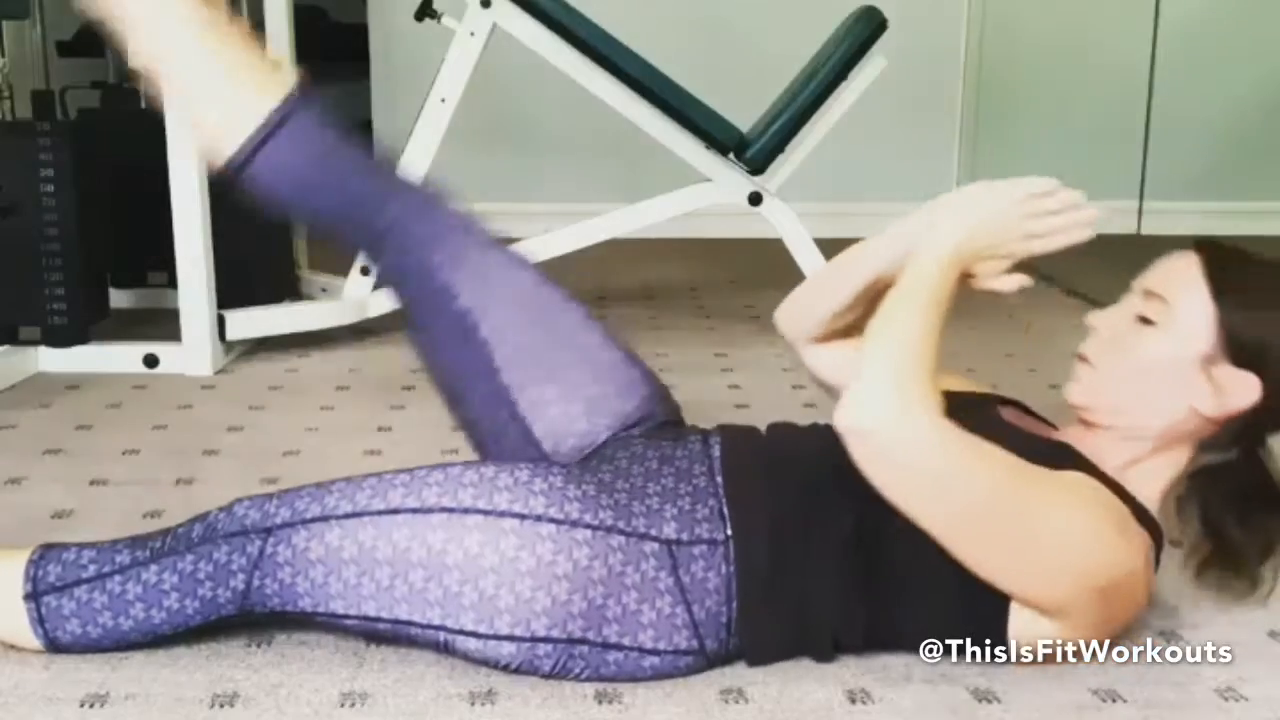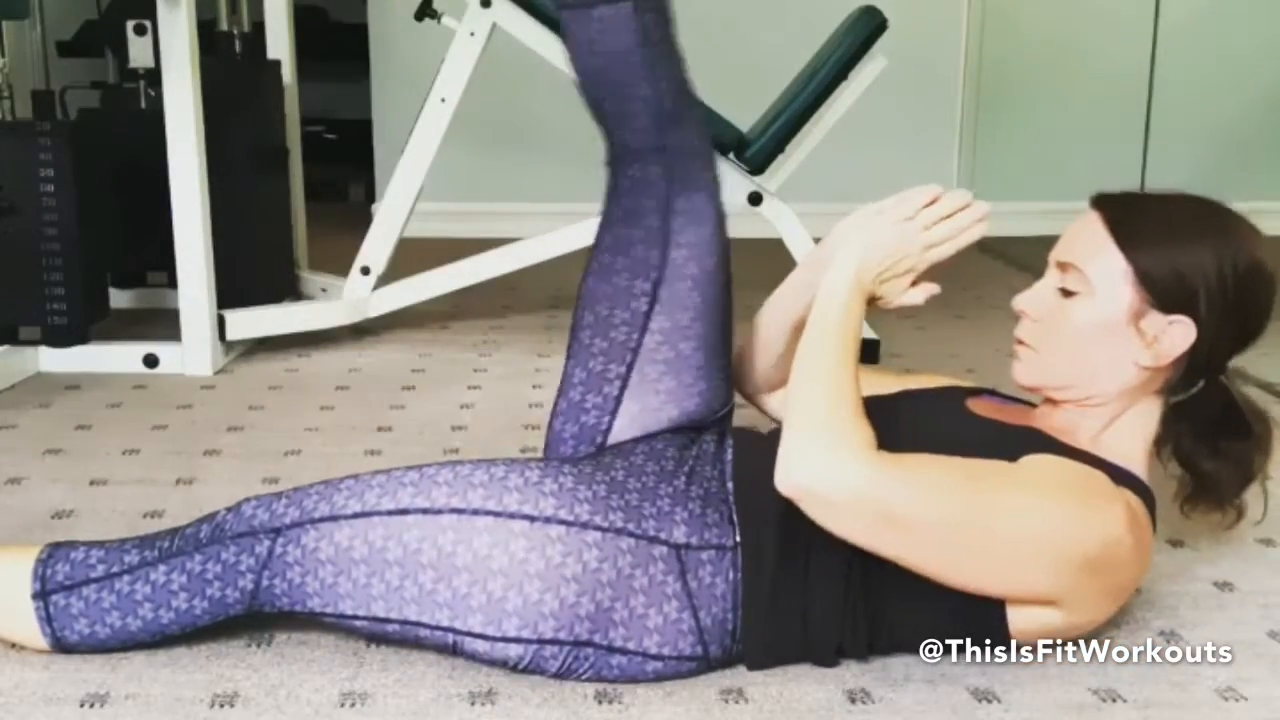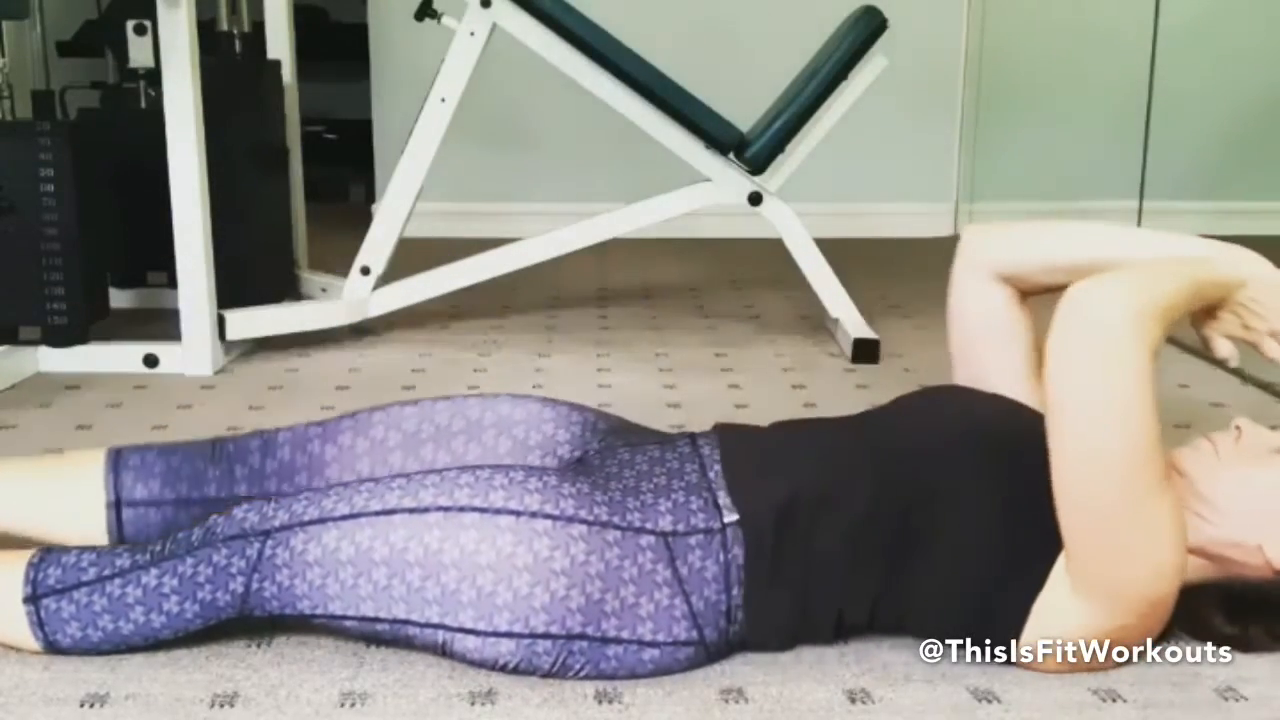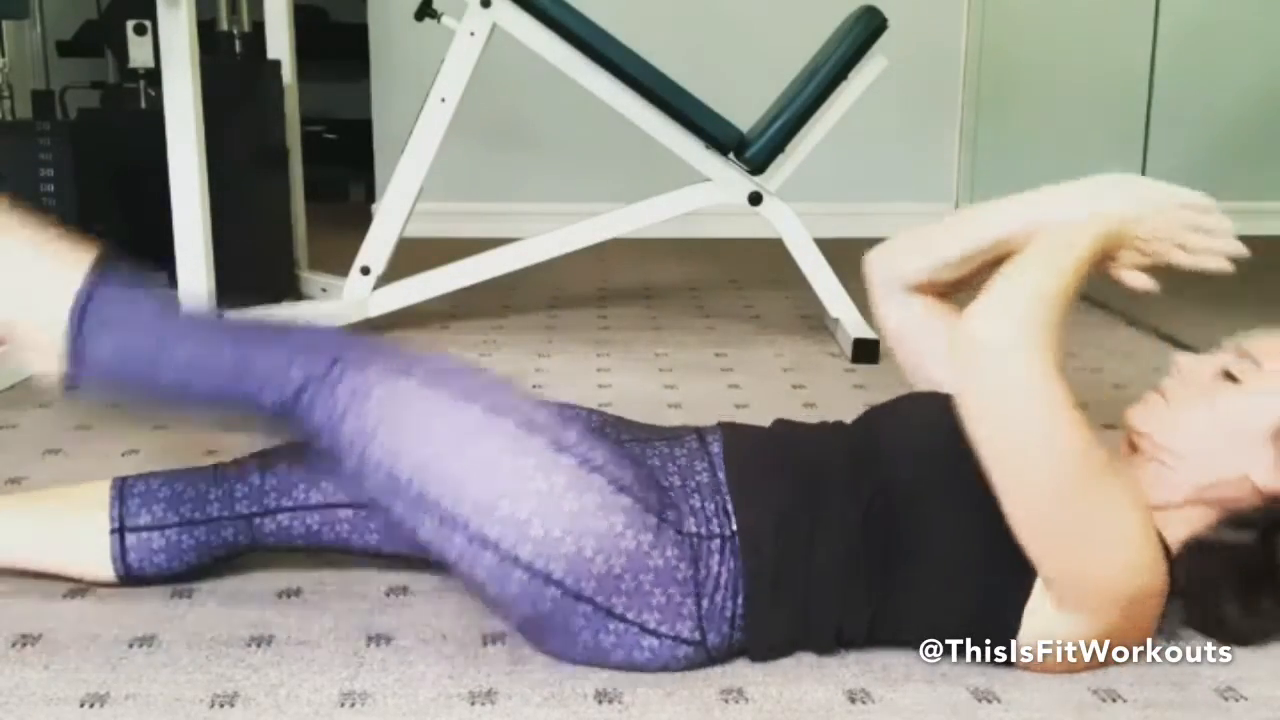
dt=1s
person 1, frame 1
left shoulder: (1097, 553)
right shoulder: (1035, 447)
left elbow: (880, 426)
right elbow: (815, 329)
left wrist: (944, 250)
right wrist: (937, 234)
left hip: (664, 574)
right hip: (658, 468)
left knee: (254, 546)
right knee: (380, 208)
person 1, frame 2
left shoulder: (1089, 531)
right shoulder: (1025, 422)
left elbow: (822, 472)
right elbow: (770, 371)
left wrist: (851, 277)
right wrist: (841, 260)
left hip: (672, 578)
right hip: (671, 470)
left knee: (266, 544)
right knee: (663, 164)
person 1, frame 3
left shoulder: (1121, 580)
right shoulder: (1062, 472)
left elbow: (1099, 321)
right elbow: (983, 258)
left hip: (671, 570)
right hip: (655, 469)
left knee: (244, 558)
right knee: (244, 470)
person 1, frame 4
left shoulder: (1101, 570)
right shoulder: (1073, 475)
left elbow: (1001, 352)
right elbow: (899, 274)
left wrist: (1088, 229)
right wrist: (1075, 211)
left hip: (679, 597)
right hip: (676, 483)
left knee: (320, 375)
right knee: (281, 484)
